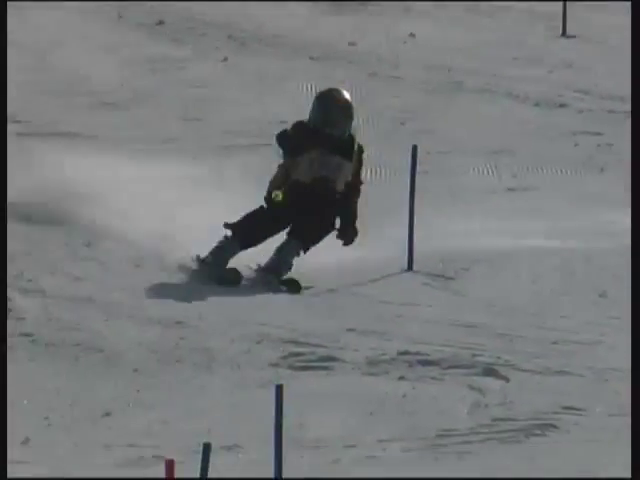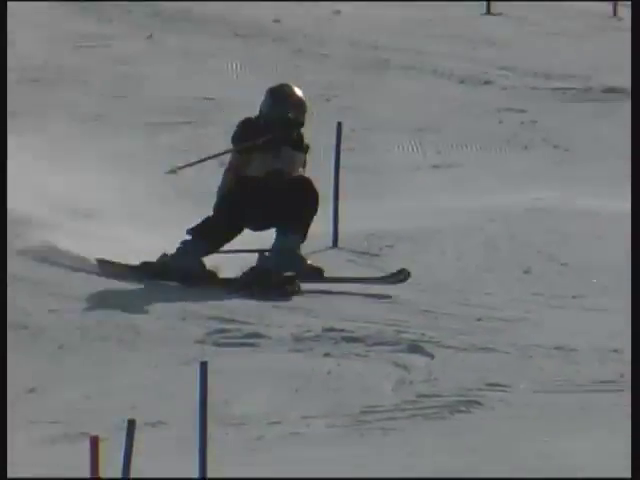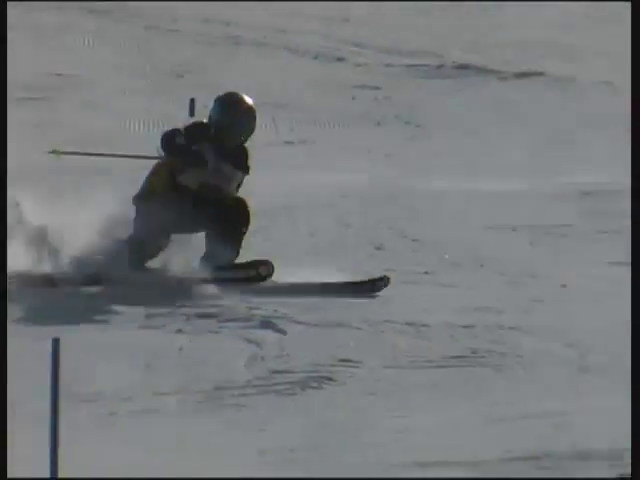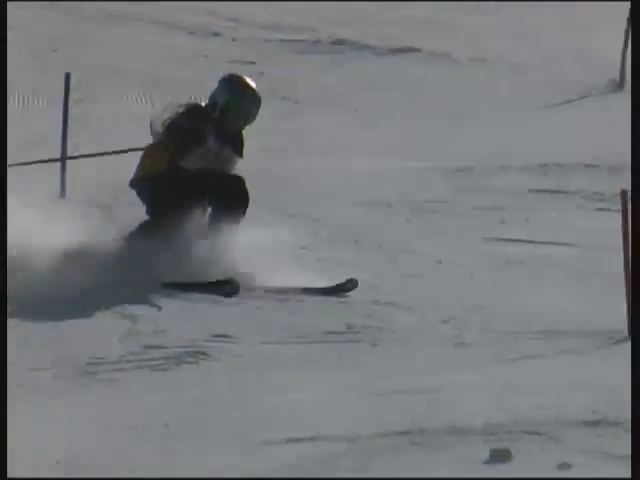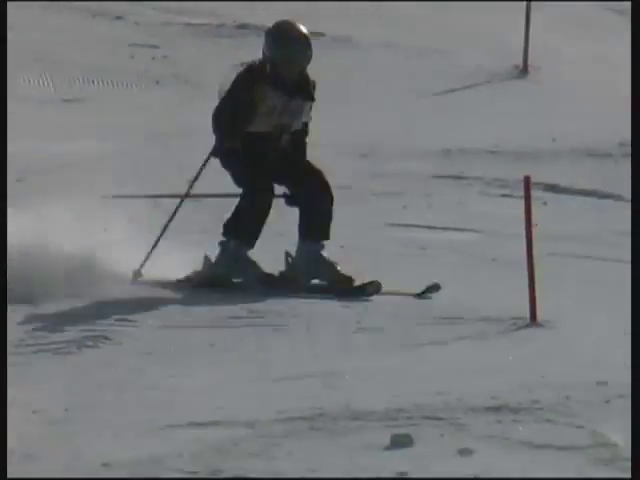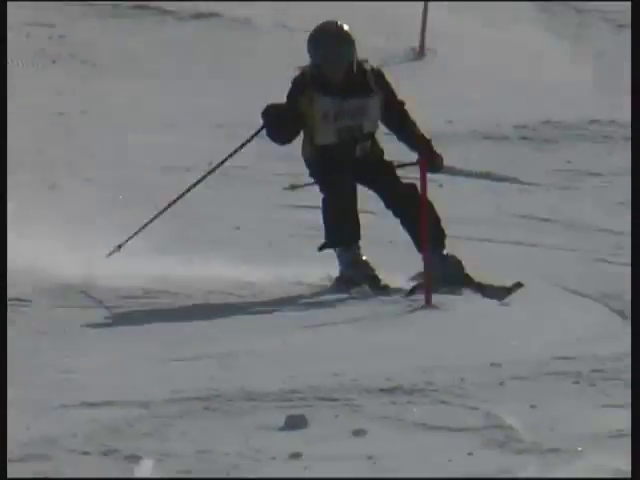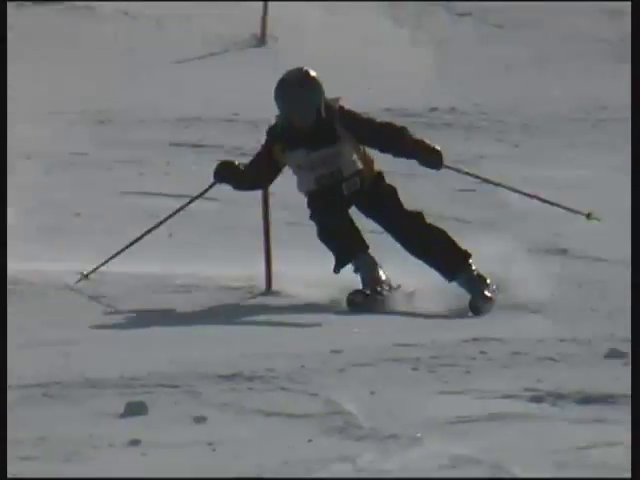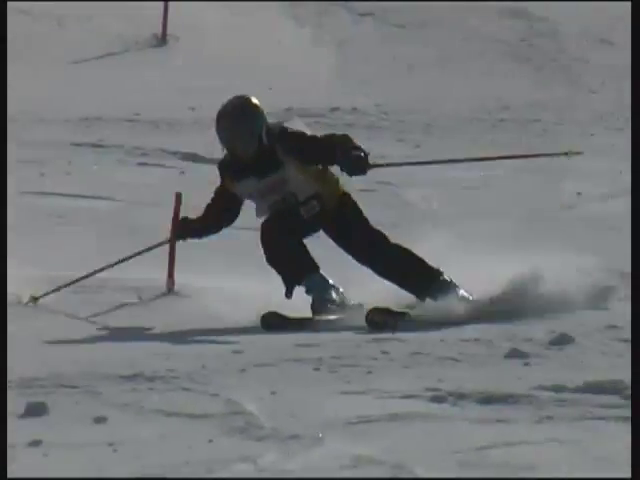
dt=0.2s
person 1, frame 1
left shoulder: (352, 150)
right shoulder: (303, 133)
left elbow: (352, 186)
right elbow: (285, 142)
left wrist: (349, 221)
right wrist: (314, 142)
left hip: (319, 205)
right hip: (289, 194)
left knee: (325, 218)
right knee: (273, 217)
left ankle: (279, 263)
right ankle: (218, 257)
person 1, frame 2
left shoulder: (298, 146)
right shoulder: (252, 128)
right elbow: (240, 142)
right wrist: (273, 136)
left hip: (272, 206)
right hip: (241, 195)
left knee: (305, 190)
left ankle: (280, 258)
right ankle: (183, 258)
person 1, frame 3
left shoulder: (239, 160)
right shoulder: (197, 133)
left elbow: (222, 199)
right elbow: (170, 141)
right wrist: (188, 152)
left hip: (195, 207)
right hip: (159, 198)
left knee: (236, 212)
right knee: (156, 234)
left ankle: (217, 262)
person 1, frame 4
left shoulder: (233, 144)
right shoulder: (194, 115)
left elbow: (212, 179)
right elbow: (174, 141)
left hip: (187, 182)
right hip: (155, 181)
left knee: (235, 192)
right knee: (171, 217)
person 1, frame 5
left shoulder: (302, 87)
right shoulder: (251, 78)
left elbow: (298, 131)
right elbow: (224, 124)
left wrist: (299, 173)
left hip: (277, 149)
right hip: (240, 148)
left knee: (316, 187)
right knee: (260, 189)
left ankle: (309, 259)
right ankle: (233, 256)
person 1, frame 6
left shoulder: (369, 79)
right shoulder: (306, 87)
left elbow: (396, 115)
right elbow: (283, 133)
left wrist: (424, 147)
right wrist: (274, 119)
left hip: (364, 151)
right hip: (326, 156)
left knee: (404, 197)
right knee: (340, 192)
left ankle: (438, 261)
right ankle: (351, 261)
person 1, frame 7
left shoulder: (338, 120)
right shoulder: (281, 139)
left elbow: (382, 133)
right elbow: (257, 175)
left wrist: (422, 149)
right wrist: (231, 173)
left hip: (361, 181)
right hip: (323, 192)
left knee: (406, 227)
right knee: (327, 217)
left ankle: (470, 277)
right ankle: (372, 275)
person 1, frame 8
left shoulder: (287, 143)
right shoulder: (233, 173)
left elbow: (334, 146)
right elbow: (222, 212)
left wrist: (352, 157)
right wrist: (194, 227)
left hip: (329, 203)
right hip: (291, 217)
left knee: (369, 247)
right knee: (274, 236)
left ankle: (442, 288)
right ankle: (325, 295)
